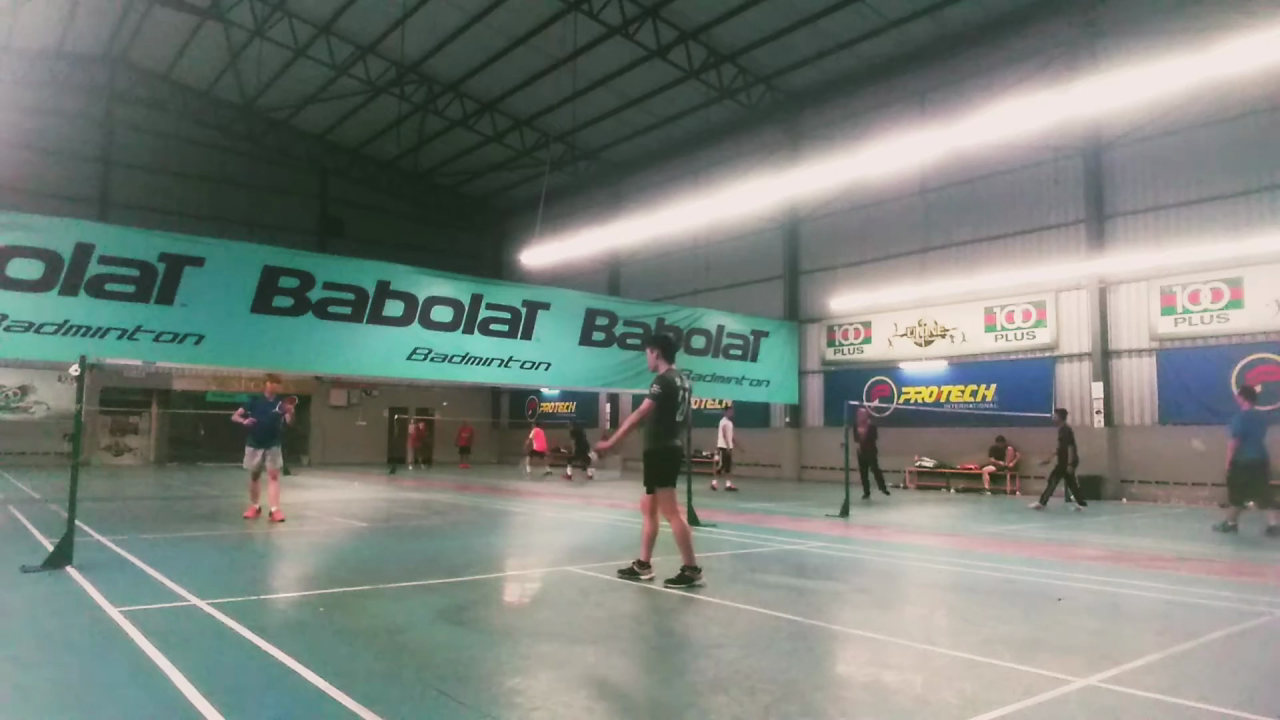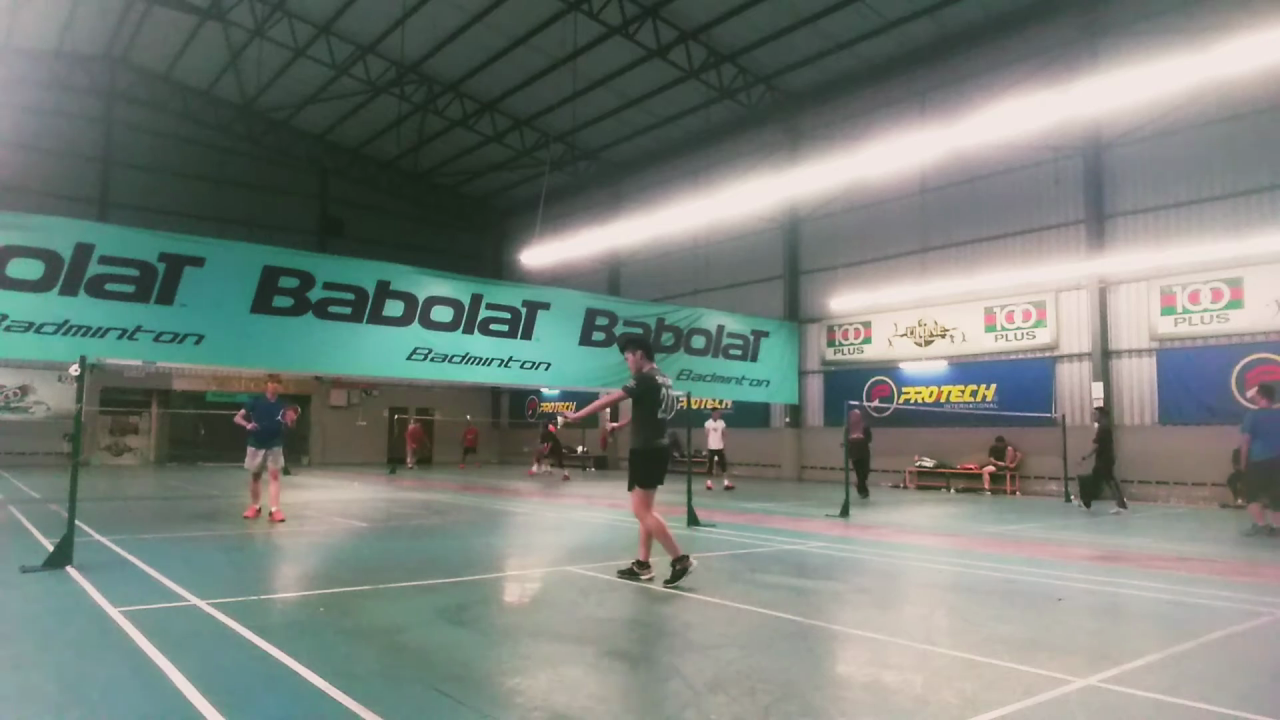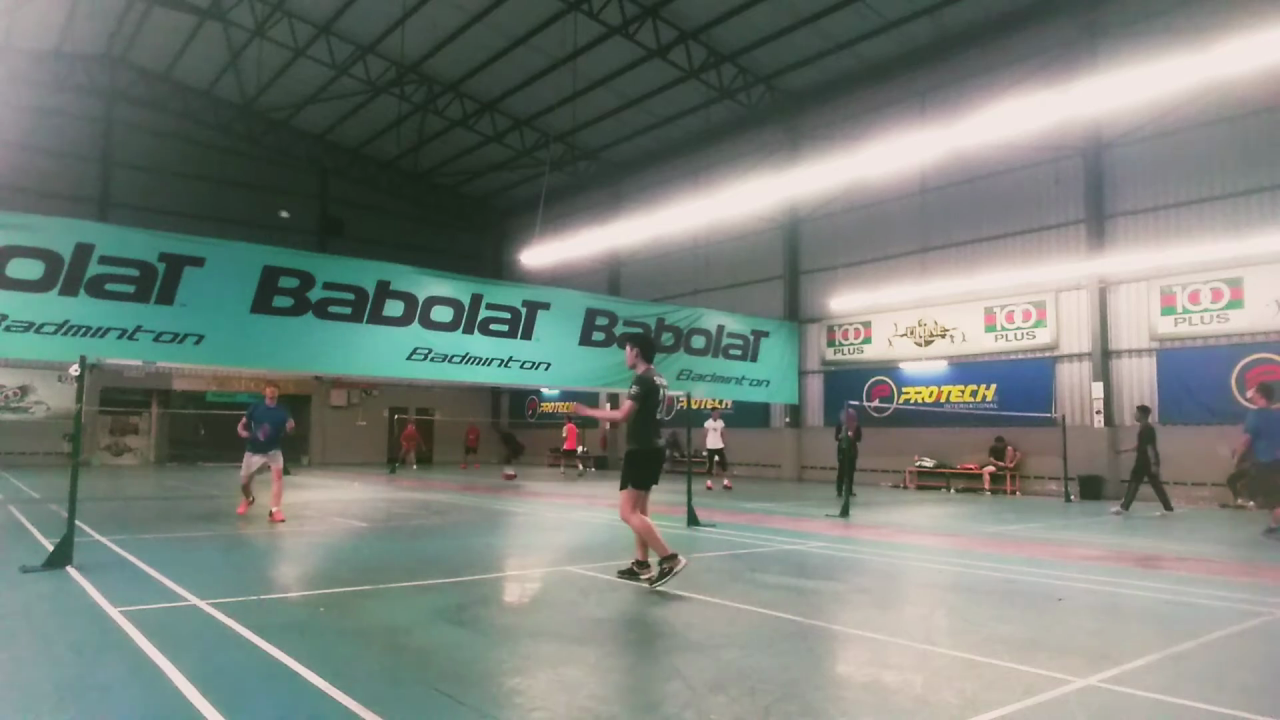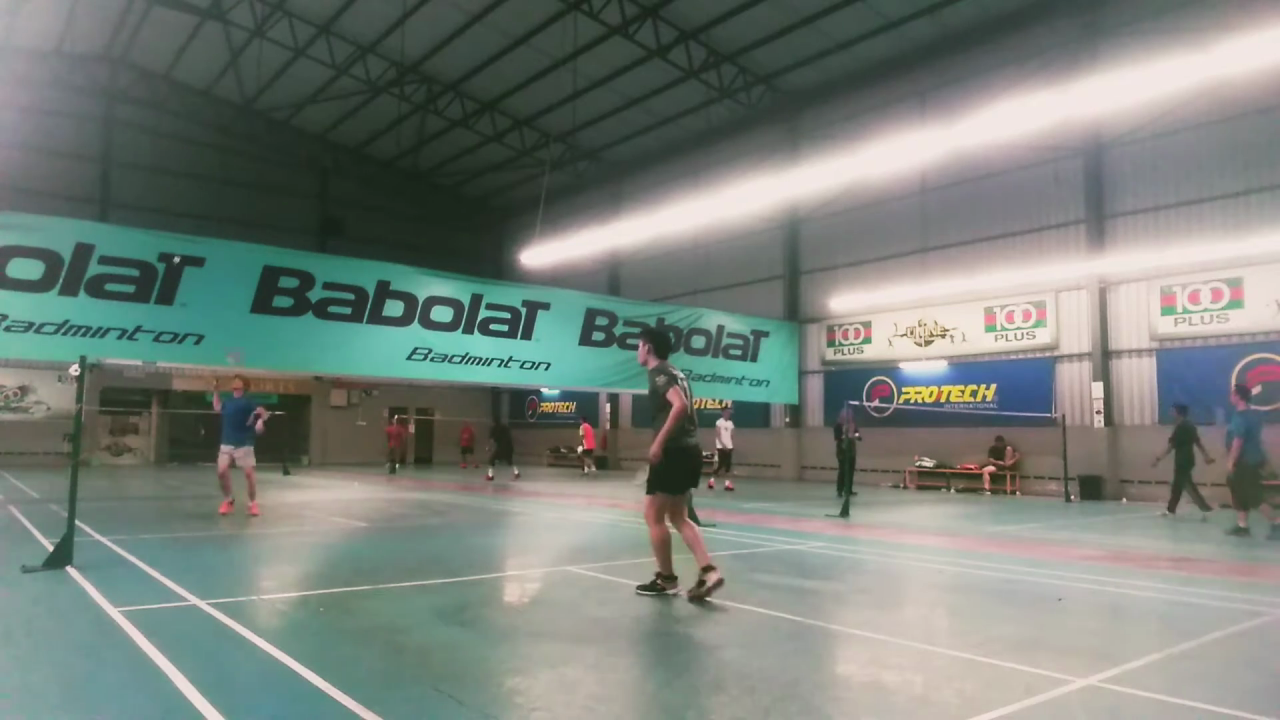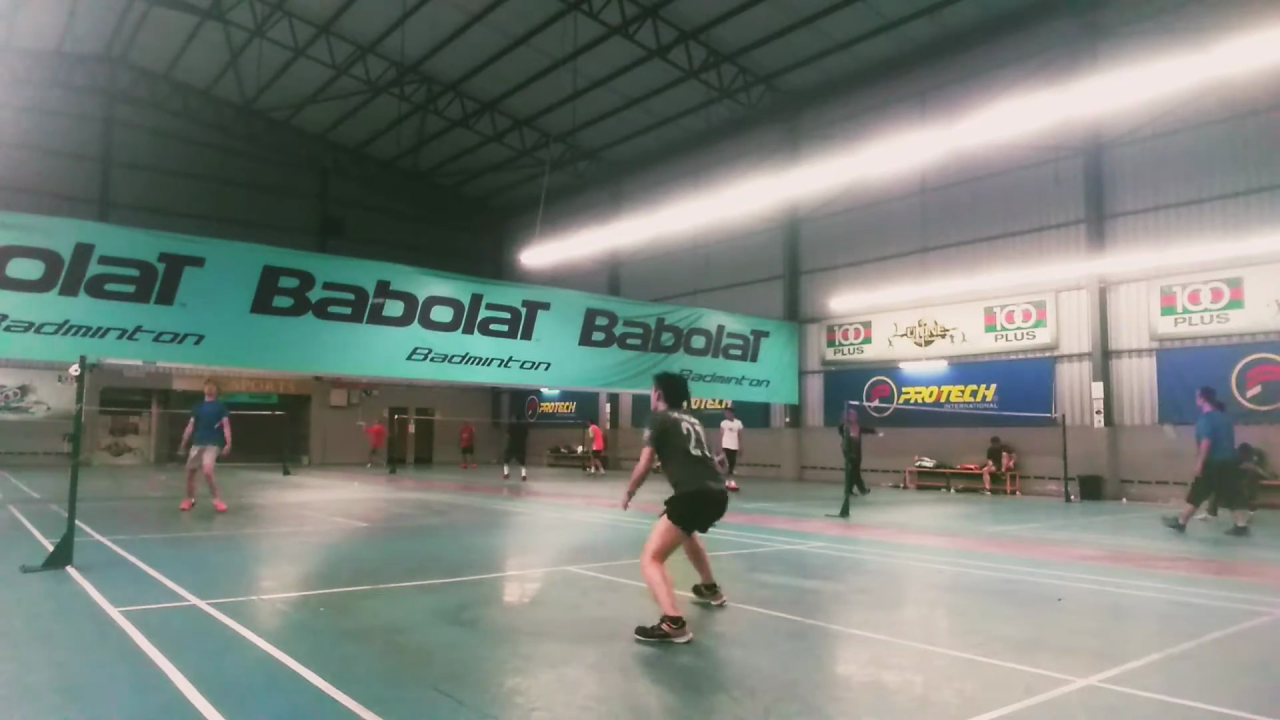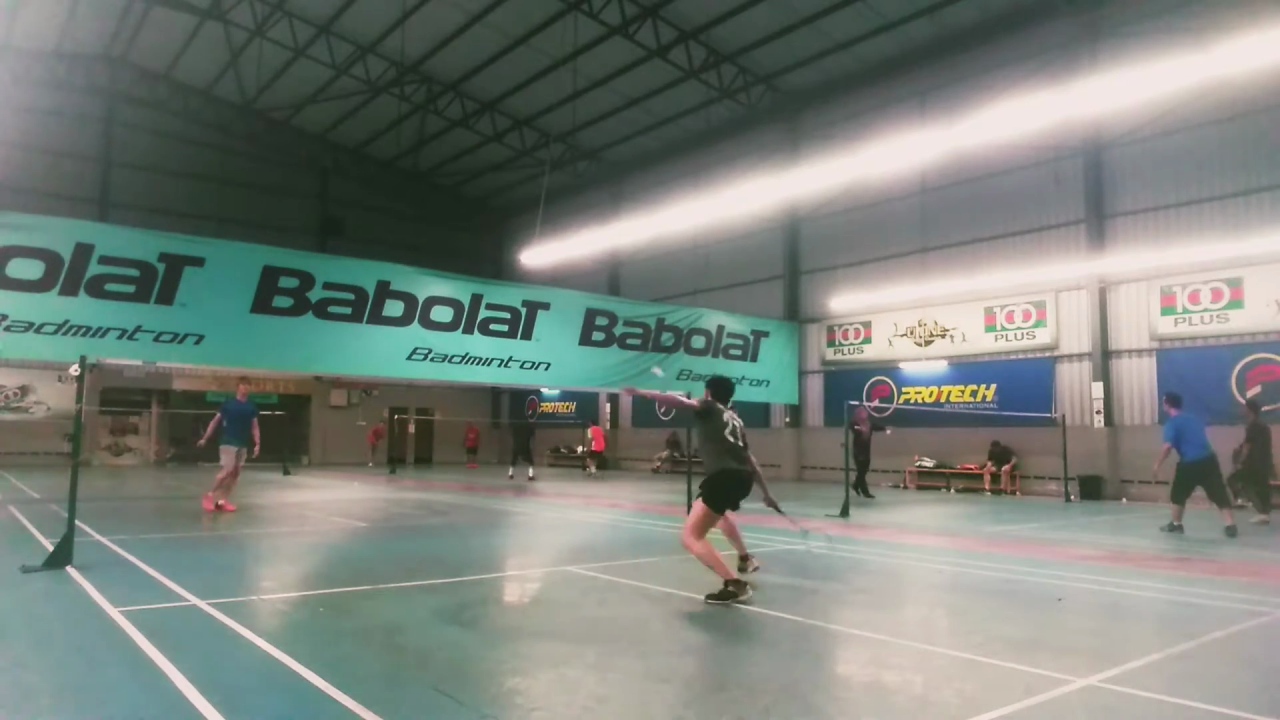
dt=0.4s
person 1, frame 1
left shoulder: (663, 381)
right shoulder: (683, 381)
left elbow: (639, 415)
left wrist: (612, 441)
left hip: (660, 452)
right hip: (671, 450)
left knee: (671, 512)
right knee: (648, 508)
left ankle: (691, 570)
right ankle: (643, 565)
person 1, frame 2
left shoulder: (645, 379)
right shoulder: (663, 380)
left elbow: (609, 401)
left wrist: (577, 416)
right wrist: (622, 424)
left hip: (646, 451)
right hip: (657, 449)
left knee: (643, 511)
right knee: (643, 510)
left ankle: (680, 559)
right ankle: (642, 564)
person 1, frame 3
left shoulder: (642, 380)
right shoulder: (658, 380)
left elbow: (622, 415)
left wrist: (589, 412)
left hip: (641, 451)
right hip: (654, 449)
left knee: (628, 512)
right knee: (639, 510)
left ankle: (669, 559)
right ankle: (642, 564)
person 1, frame 4
left shoulder: (658, 372)
right shoulder: (676, 373)
left elbow: (680, 406)
left wrist: (657, 442)
left hip: (673, 451)
right hip: (690, 450)
left knee: (653, 517)
right knee: (678, 516)
left ankle: (666, 579)
right ankle: (708, 571)
person 1, frame 5
left shoulder: (658, 420)
right shoulder: (693, 422)
left elbow: (645, 465)
left wrist: (629, 493)
left hip: (692, 496)
right hip: (718, 495)
left knee: (650, 560)
right knee: (685, 534)
left ankle: (672, 623)
right ankle: (711, 589)
person 1, frame 6
left shoulder: (708, 407)
right shoulder: (735, 419)
left elbow: (681, 401)
right elbow: (750, 460)
left wrist: (644, 393)
right wrist: (766, 492)
left hip: (723, 477)
right hip: (743, 477)
left knee: (691, 538)
right knee: (720, 514)
left ankle: (733, 584)
right ankle: (745, 558)
